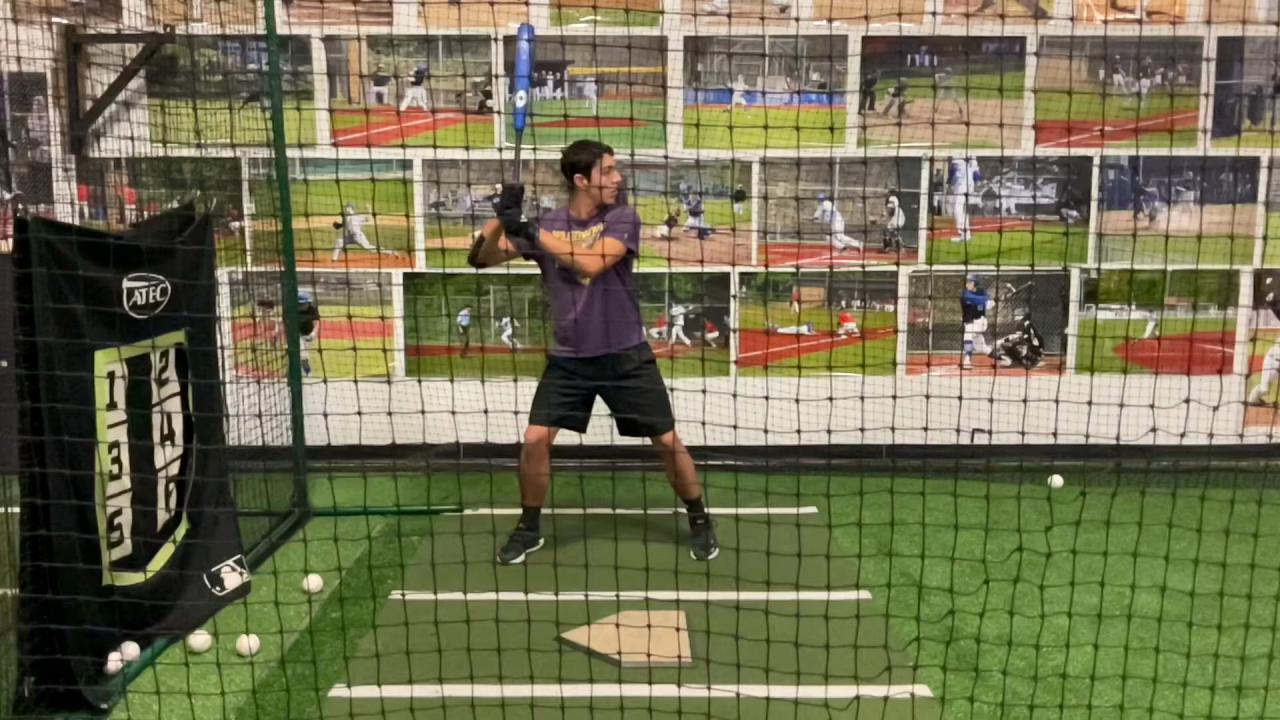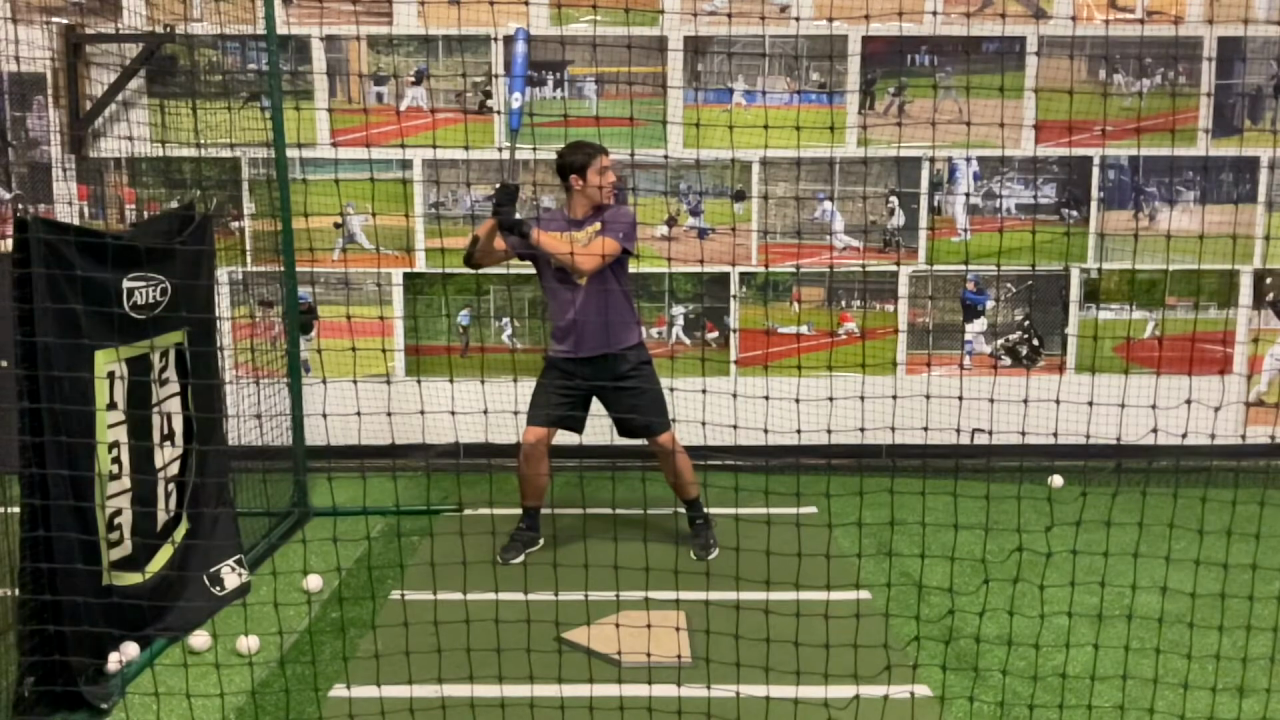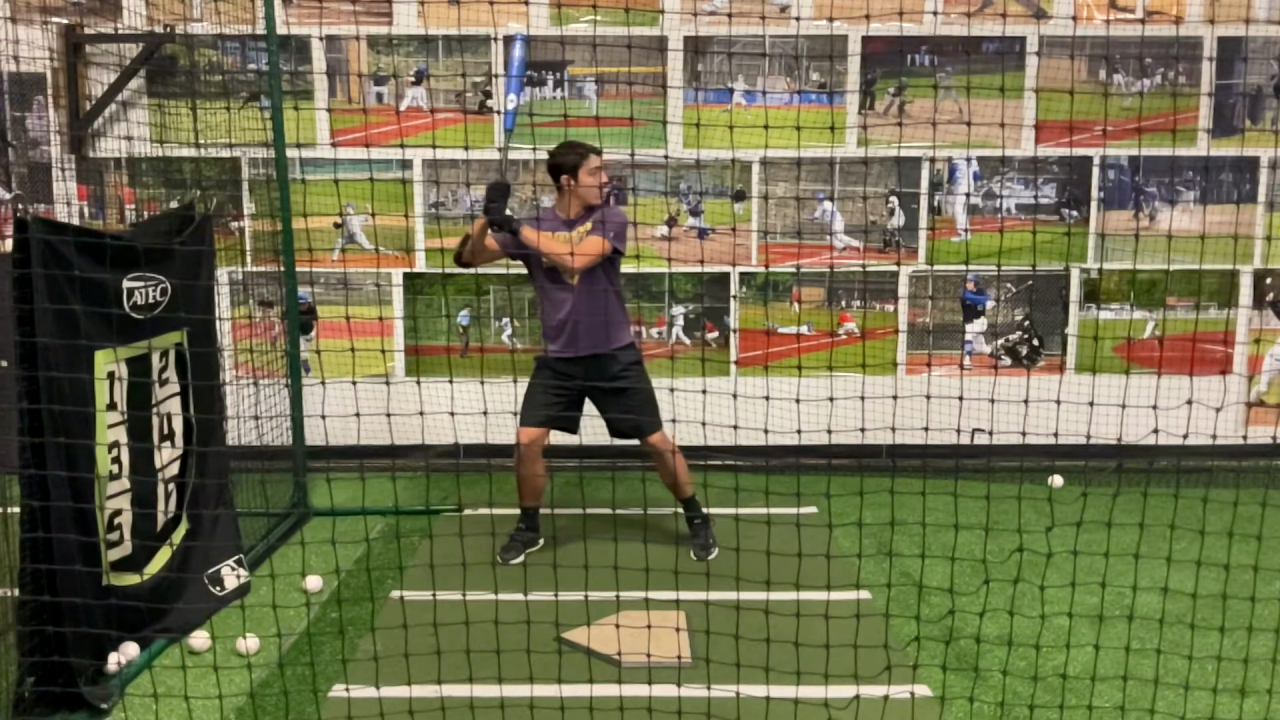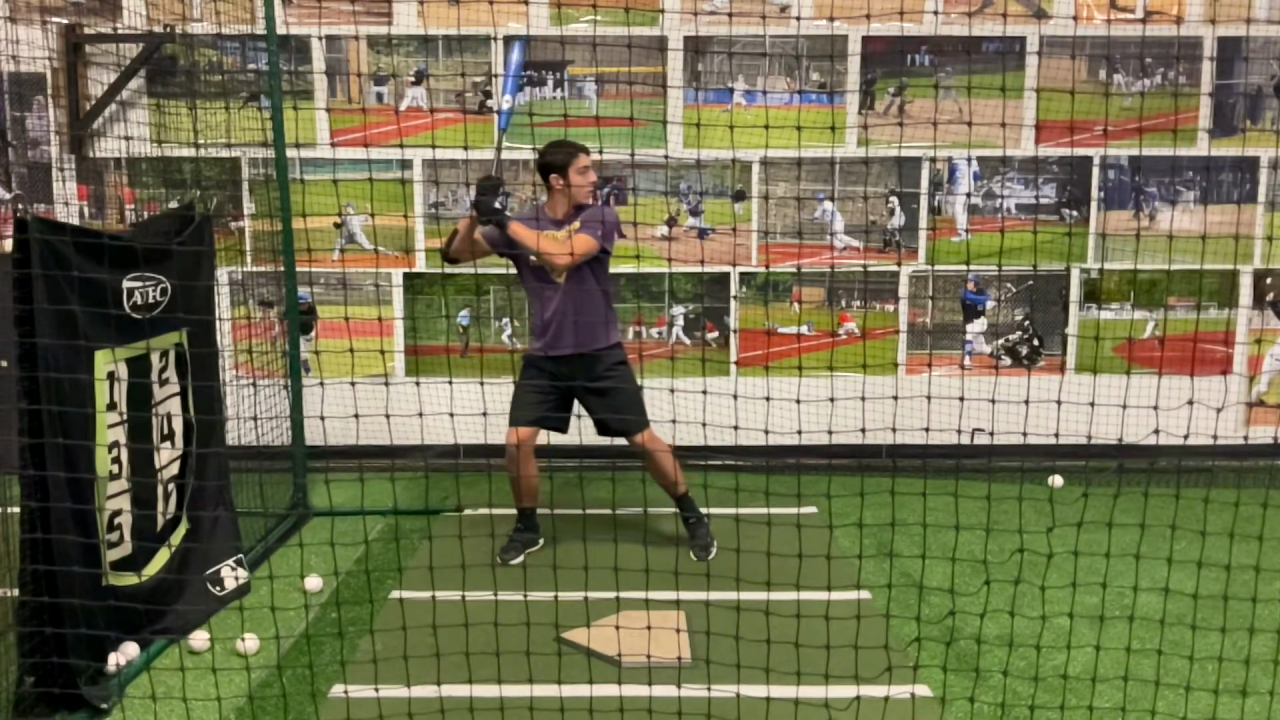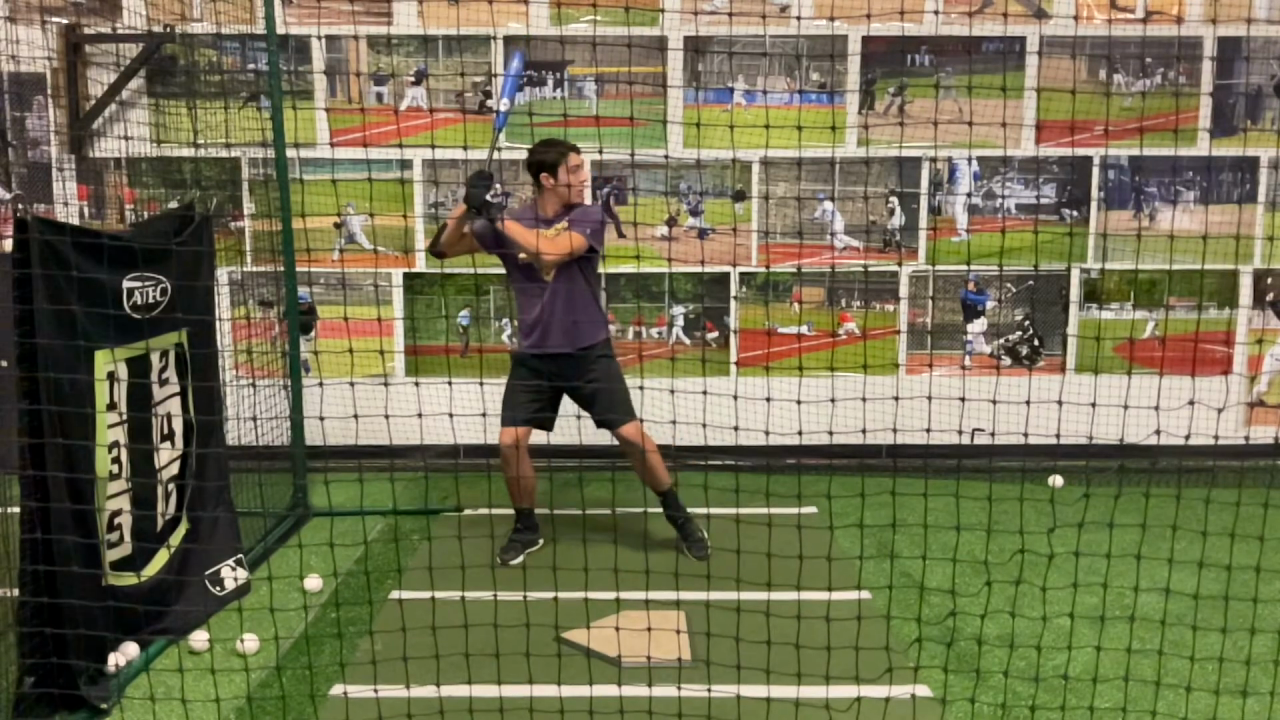
dt=1s
person 1, frame 1
left shoulder: (624, 218)
right shoulder: (547, 224)
left elbow: (592, 263)
right elbow: (481, 257)
left wrist: (533, 233)
right wrist: (502, 216)
left hip: (626, 355)
right hip: (568, 358)
left knee: (667, 441)
right knee: (535, 440)
left ankle: (700, 521)
right ankle: (528, 528)
person 1, frame 2
left shoulder: (620, 219)
right shoulder: (542, 225)
left elbow: (586, 261)
right elbow: (476, 258)
left wrist: (529, 231)
right wrist: (498, 216)
left hip: (623, 356)
right hip: (566, 358)
left knee: (665, 442)
right knee: (533, 441)
left ankle: (699, 520)
right ankle: (528, 528)
person 1, frame 3
left shoulder: (612, 219)
right shoulder: (533, 225)
left elbow: (575, 260)
right elbow: (467, 257)
left wrist: (517, 227)
right wrist: (488, 216)
left hip: (614, 355)
right hip: (558, 358)
left knee: (657, 442)
right knee: (527, 441)
left ankle: (697, 519)
right ankle: (528, 527)
person 1, frame 4
left shoulder: (601, 218)
right shoulder: (521, 223)
left elbow: (562, 257)
right elbow: (454, 253)
left wrist: (505, 221)
right wrist: (477, 212)
left hip: (601, 355)
right hip: (545, 357)
left knee: (644, 440)
right knee: (517, 442)
left ankle: (693, 517)
right ankle: (527, 528)
person 1, frame 5
left shoulder: (589, 217)
right shoulder: (508, 222)
left elbow: (551, 252)
right elbow: (442, 248)
left wrist: (497, 216)
right wrist: (468, 205)
left hip: (589, 351)
right hip: (534, 355)
left knee: (631, 435)
right knee: (511, 442)
left ankle: (678, 514)
right ankle: (526, 528)
